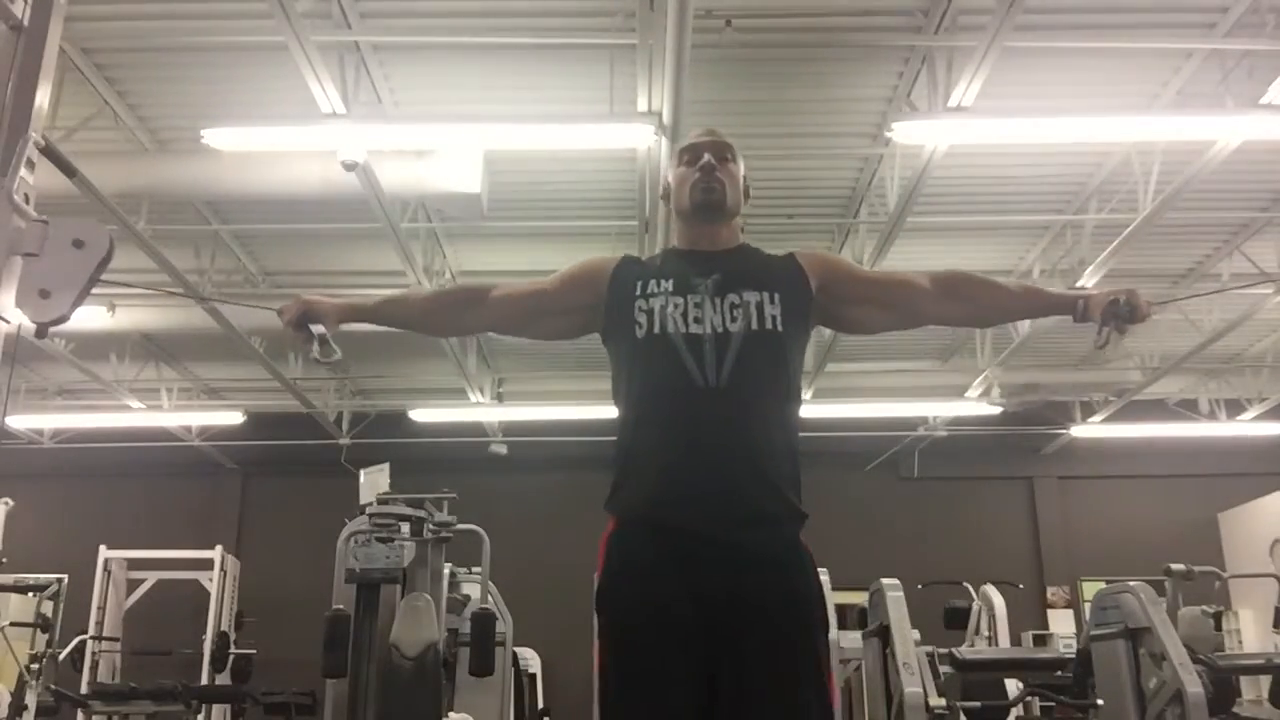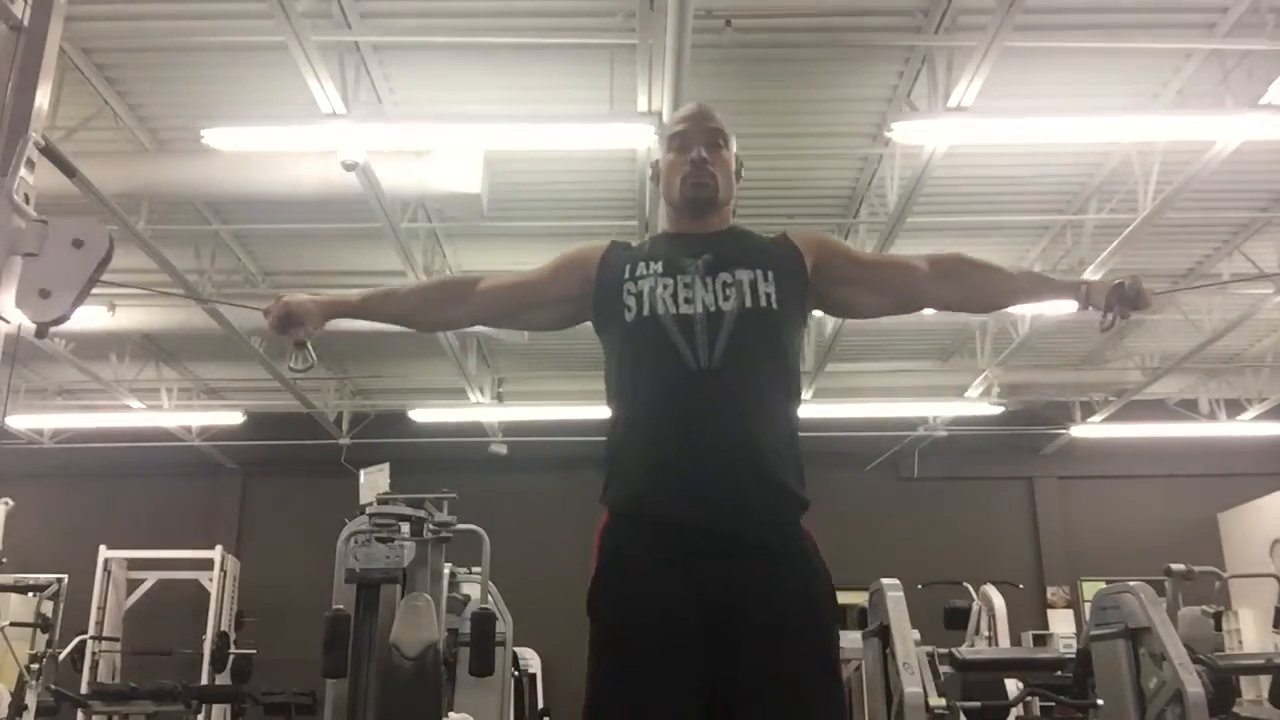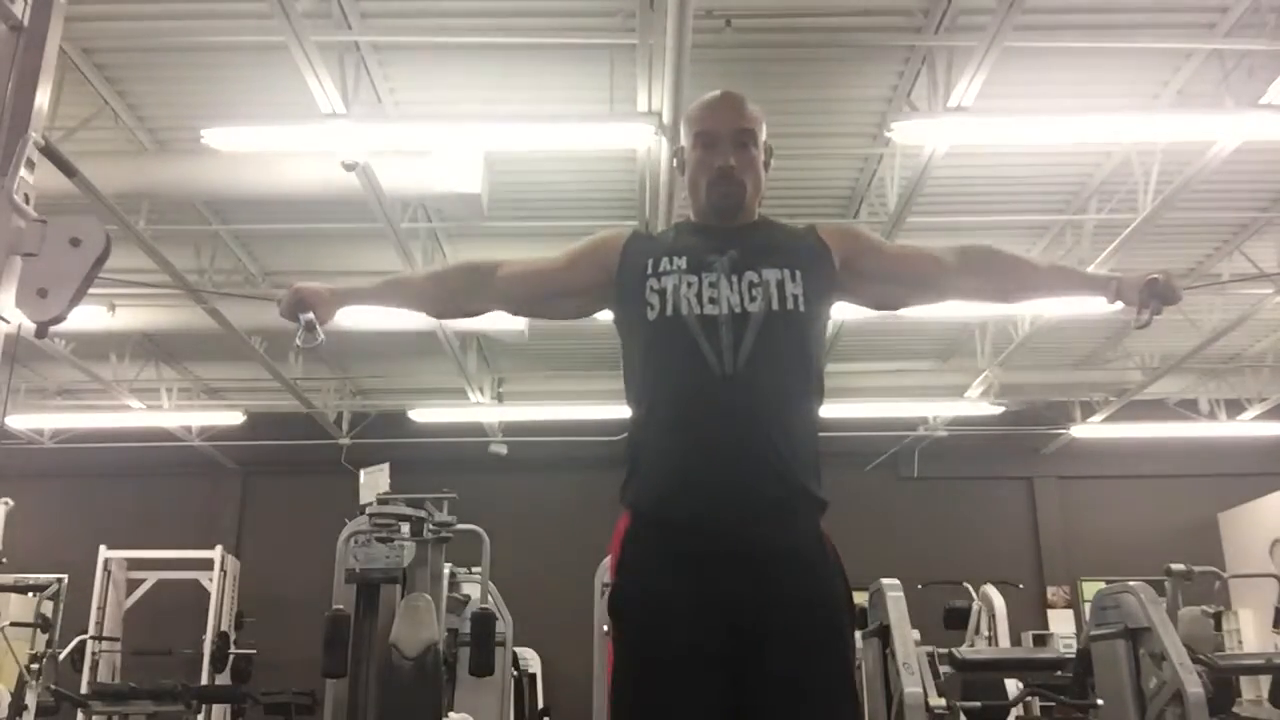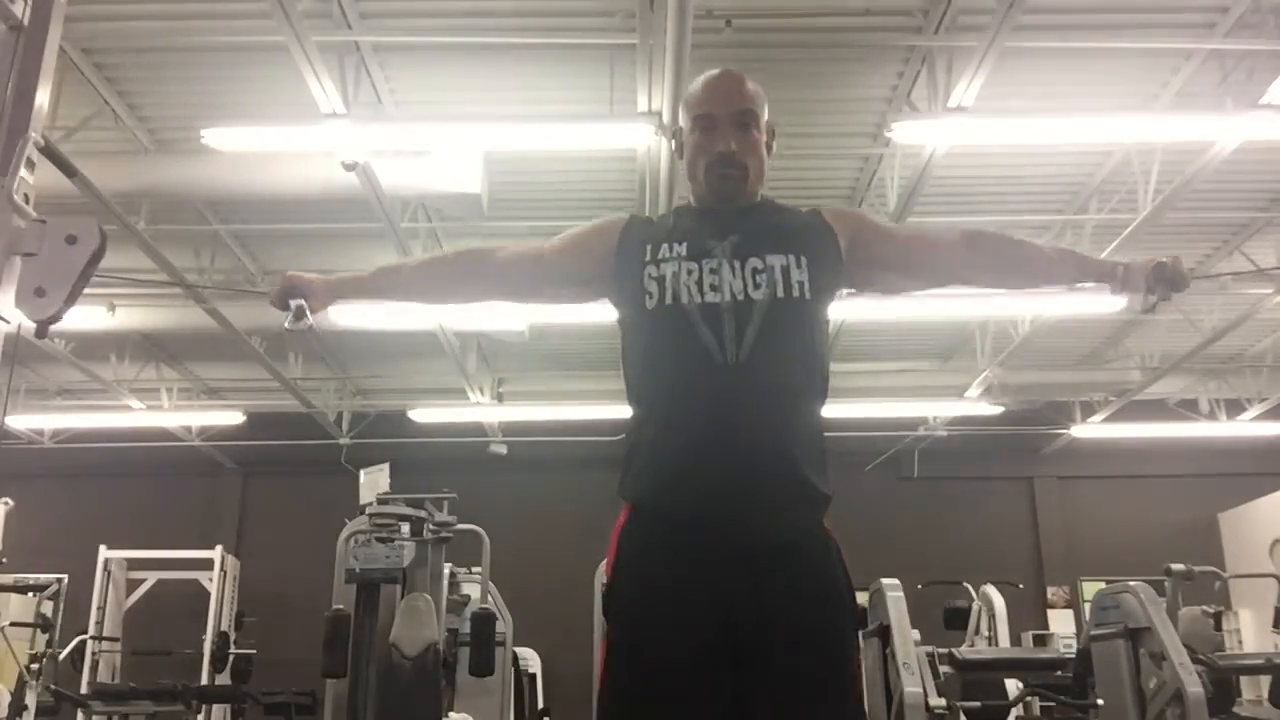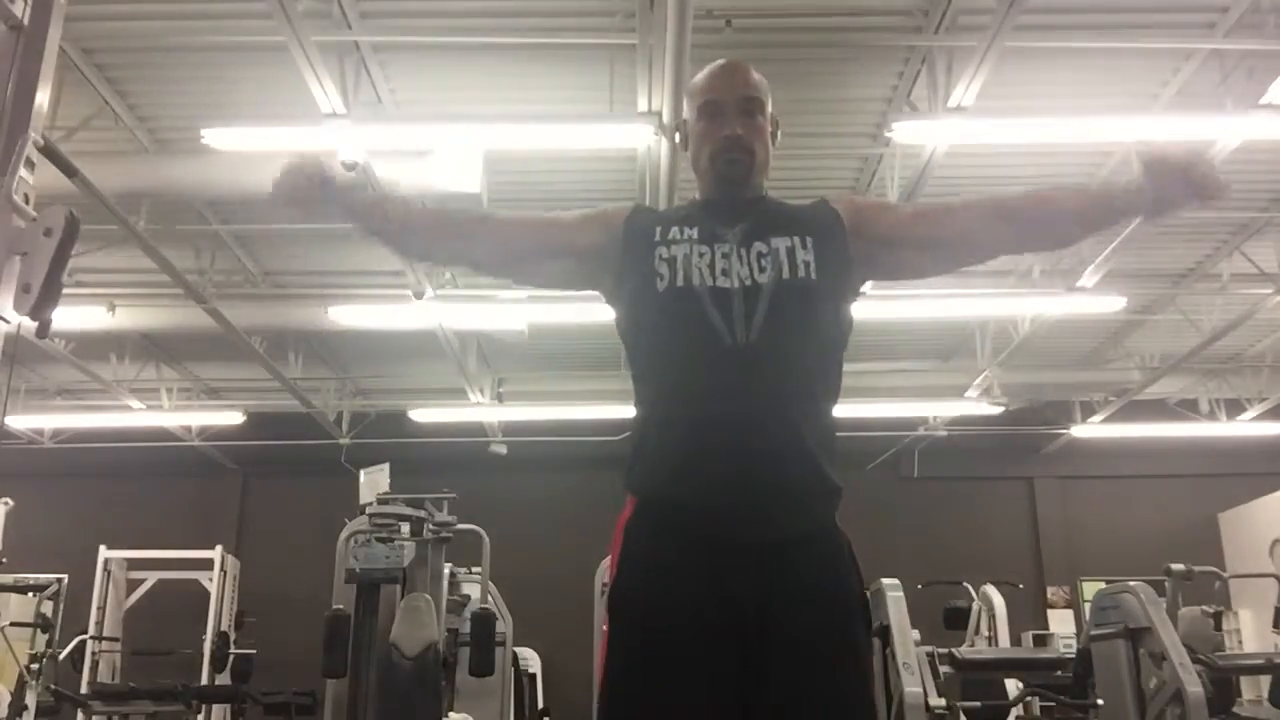
dt=0.4s
person 1, frame 1
left shoulder: (801, 278)
right shoulder: (614, 282)
left elbow: (933, 295)
right elbow: (487, 305)
left wrist: (1072, 300)
right wrist: (350, 308)
left hip: (767, 556)
right hip: (651, 555)
person 1, frame 2
left shoulder: (796, 258)
right shoulder: (605, 269)
left elbow: (930, 278)
right elbow: (473, 297)
left wrist: (1073, 287)
right wrist: (334, 305)
left hip: (771, 548)
right hip: (647, 549)
person 1, frame 3
left shoulder: (822, 252)
right shoulder: (625, 258)
left elbow: (959, 267)
right elbow: (491, 282)
left wrist: (1104, 283)
right wrist: (343, 294)
left hip: (789, 551)
right hip: (667, 552)
person 1, frame 4
left shoulder: (826, 236)
right shoulder: (624, 244)
left elbow: (965, 253)
right elbow: (486, 269)
left wrist: (1111, 270)
right wrist: (341, 286)
left hip: (791, 546)
right hip: (665, 546)
person 1, frame 5
left shoulder: (836, 228)
right shoulder: (627, 236)
left elbow: (990, 224)
right elbow: (480, 234)
left wrist: (1134, 193)
right wrist: (350, 198)
left hip: (800, 542)
right hip: (673, 542)
